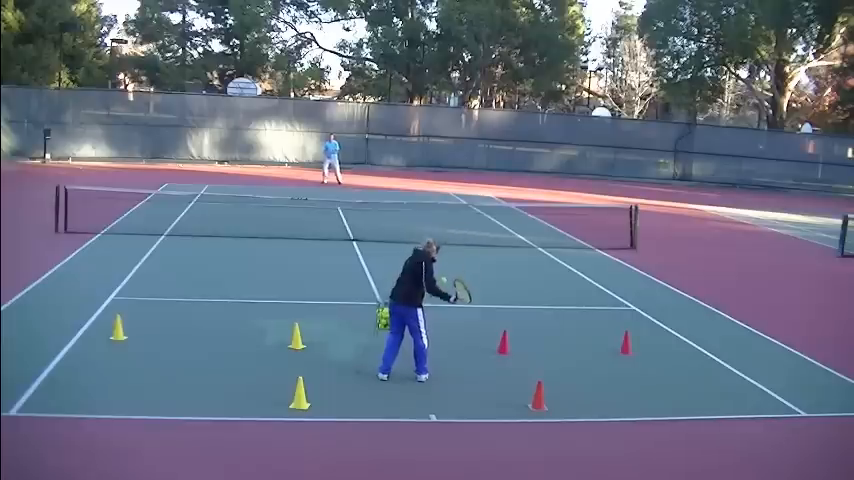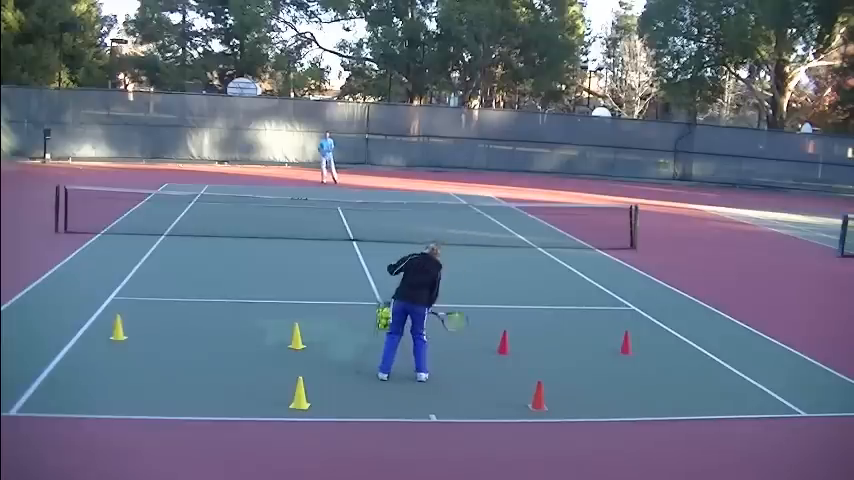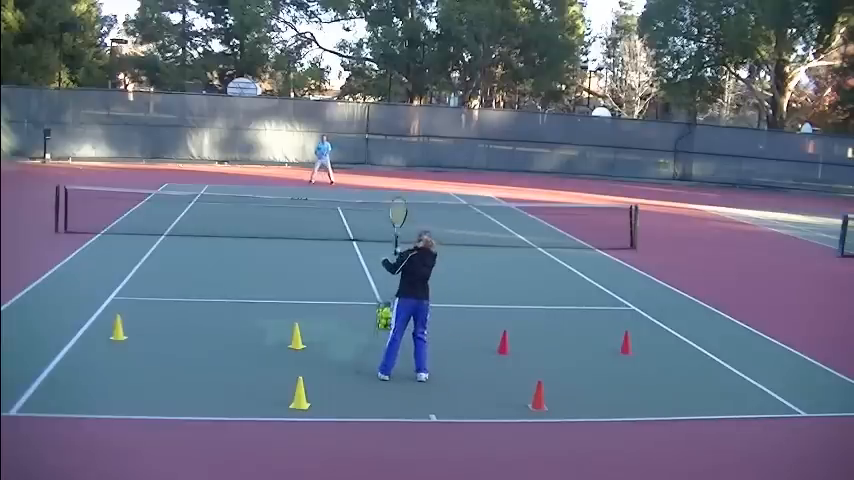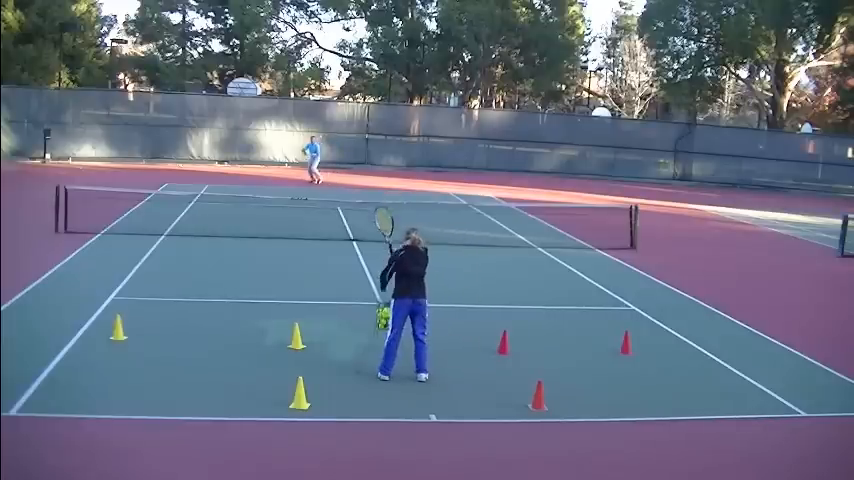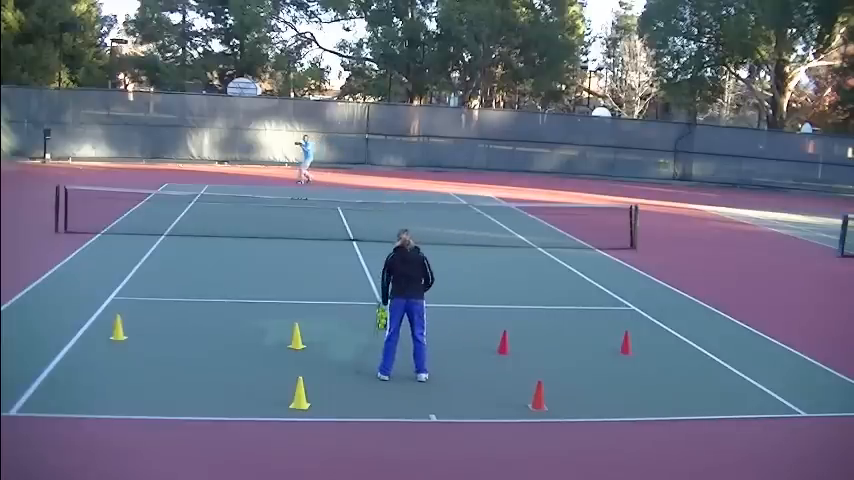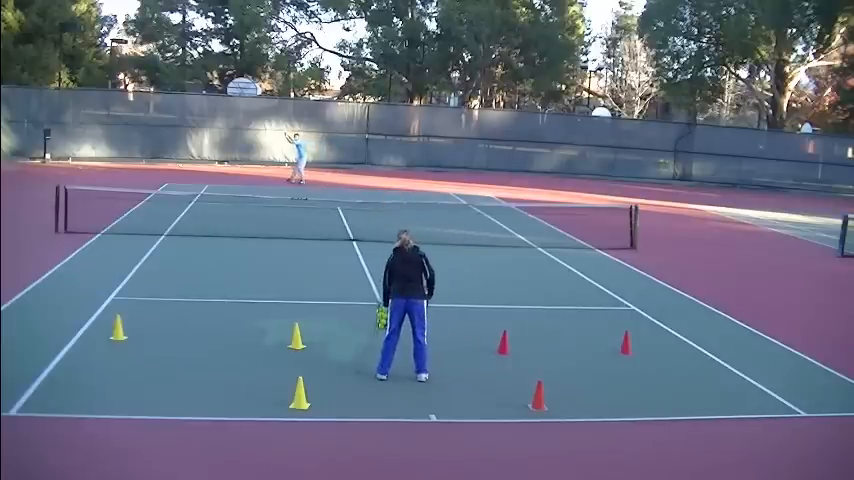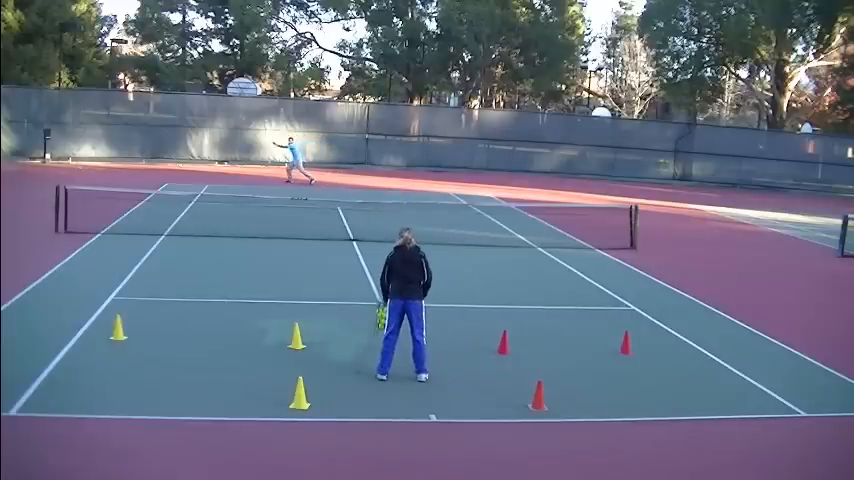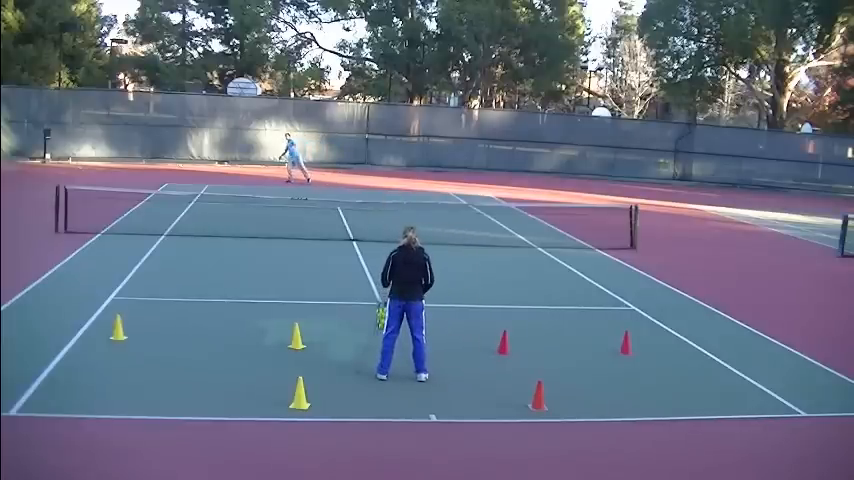
dt=0.3s
person 1, frame 1
left shoulder: (412, 258)
right shoulder: (426, 263)
right elbow: (431, 288)
right wrist: (448, 298)
left hip: (395, 301)
right hip: (412, 305)
left knee: (394, 336)
right knee: (420, 340)
left ankle: (384, 371)
right ankle: (421, 373)
person 1, frame 2
left shoulder: (413, 258)
right shoulder: (436, 270)
left elbow: (393, 270)
right elbow: (433, 295)
left wrist: (391, 266)
right wrist: (427, 306)
left hip: (400, 301)
right hip: (418, 305)
left knee: (394, 335)
right knee: (420, 337)
left ankle: (384, 371)
right ankle: (421, 372)
person 1, frame 3
left shoulder: (410, 254)
right shoulder: (432, 257)
left elbow: (394, 270)
left wrist: (385, 262)
right wrist: (401, 255)
left hip: (405, 299)
right hip: (423, 300)
left knee: (395, 334)
right knee: (420, 336)
left ankle: (385, 371)
right ankle: (422, 372)
person 1, frame 4
left shoulder: (399, 254)
right shoulder: (424, 255)
left elbow: (386, 275)
left wrist: (383, 285)
left hip: (401, 299)
right hip: (420, 299)
left knee: (393, 335)
right knee: (420, 336)
left ankle: (385, 372)
right ankle: (422, 372)
person 1, frame 5
left shoulder: (392, 257)
right shoulder: (420, 256)
left elbow: (385, 280)
right elbow: (430, 279)
left wrist: (385, 300)
left hip: (397, 299)
right hip: (416, 299)
left knee: (391, 335)
right knee: (419, 335)
left ankle: (384, 371)
right ankle: (421, 372)
person 1, frame 6
left shoulder: (392, 258)
right shoulder: (420, 255)
left elbow: (386, 282)
right elbow: (430, 275)
left wrist: (386, 303)
right wrist: (429, 293)
left hip: (397, 299)
right hip: (417, 299)
left knee: (391, 335)
right knee: (419, 336)
left ankle: (382, 371)
right ankle: (422, 372)
person 1, frame 7
left shoulder: (392, 256)
right shoulder: (420, 255)
left elbow: (384, 279)
right elbow: (427, 279)
left wrist: (386, 296)
right wrist: (422, 294)
left hip: (396, 299)
right hip: (415, 300)
left knee: (390, 336)
right knee: (418, 336)
left ankle: (382, 371)
right ankle: (421, 372)
person 1, frame 8
left shoulder: (395, 254)
right shoulder: (423, 256)
left elbow: (385, 277)
right elbow: (430, 280)
left wrist: (388, 286)
left hip: (396, 299)
right hip: (415, 300)
left knee: (390, 335)
right knee: (418, 336)
left ankle: (383, 371)
right ankle: (421, 372)
